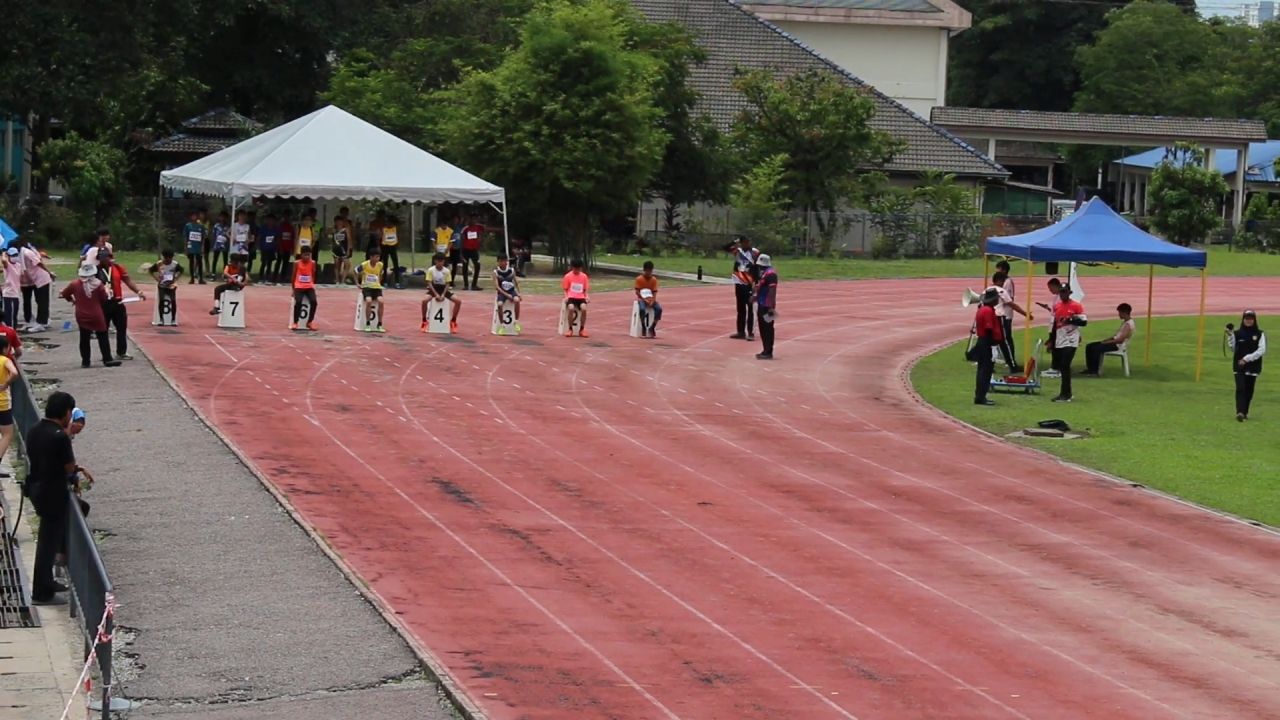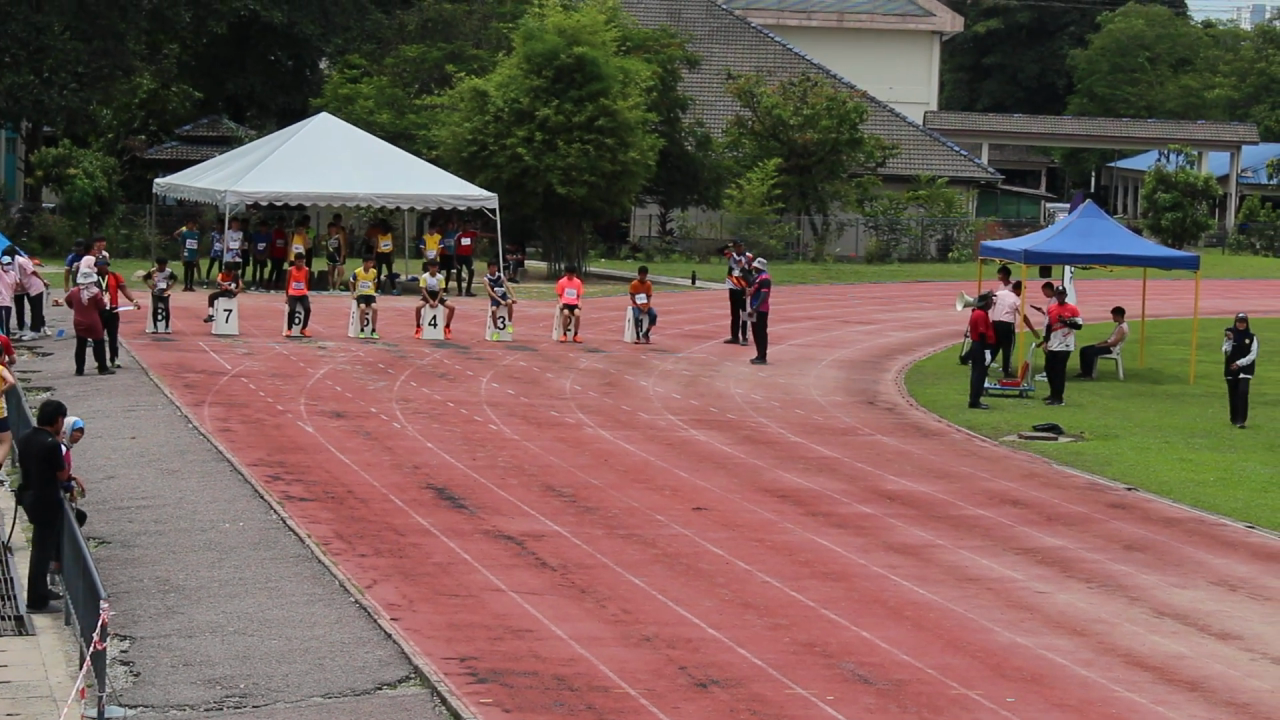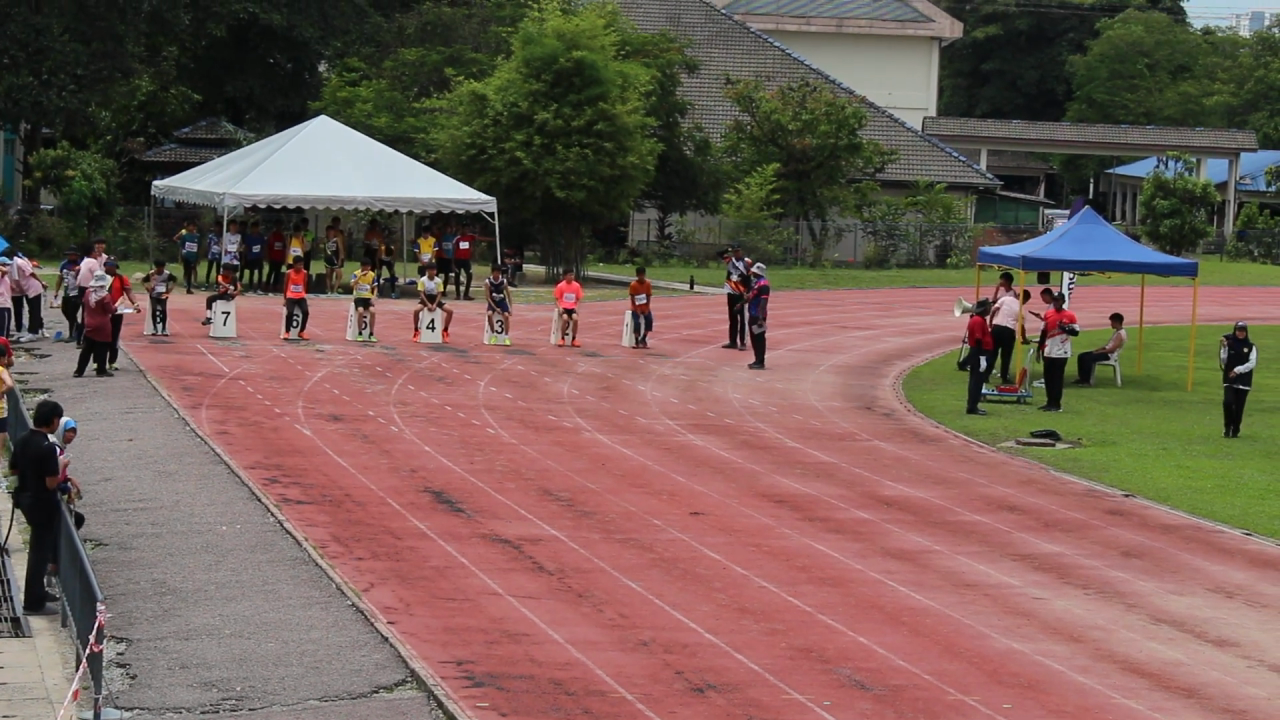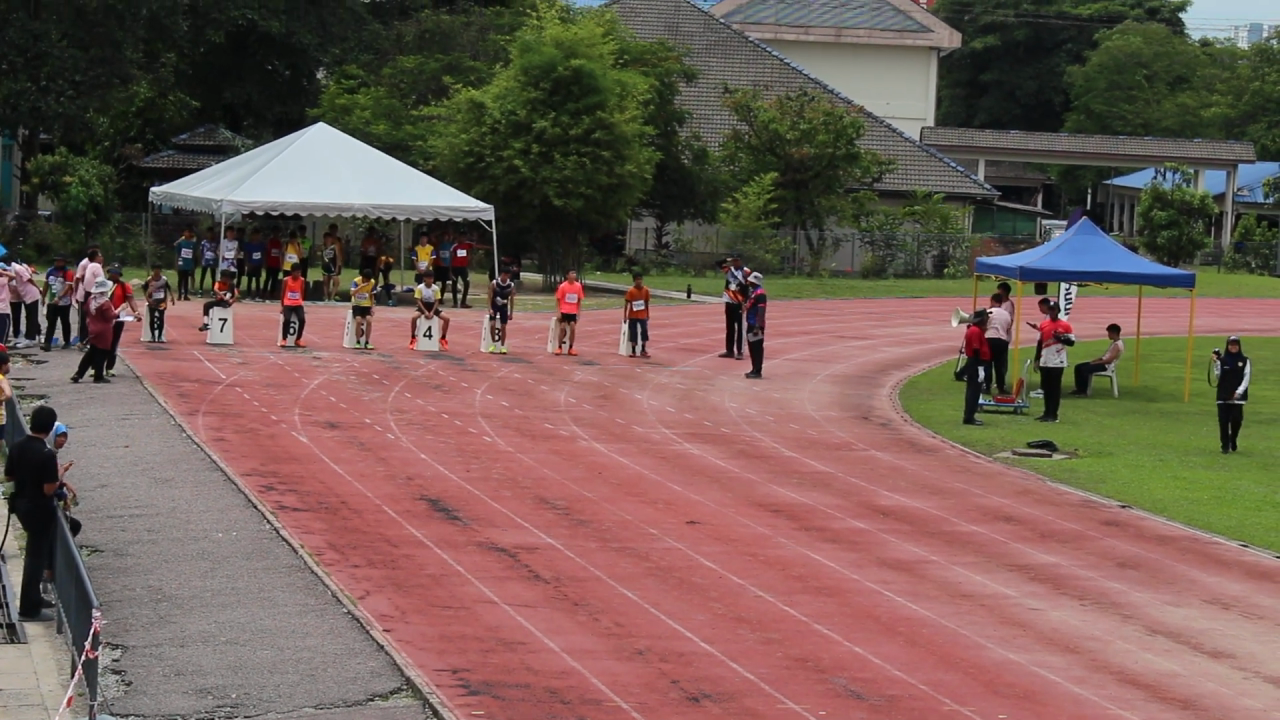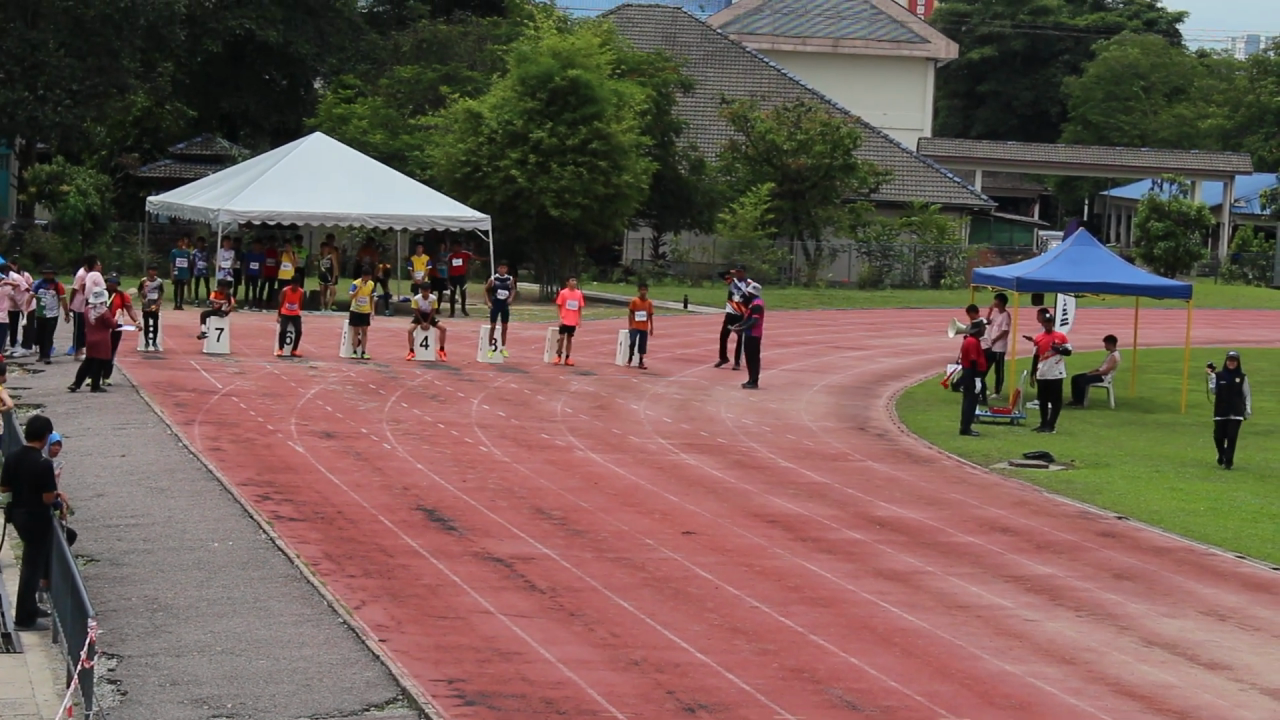
dt=0.5s
person 1, frame 1
left shoulder: (34, 431)
right shoulder: (60, 437)
right elbow: (70, 468)
left hip: (37, 488)
right hip: (52, 494)
left knee: (48, 538)
right knee: (49, 542)
left ankle: (46, 582)
right ankle: (42, 593)
person 1, frame 2
left shoulder: (25, 439)
right shoulder: (51, 444)
right elbow: (62, 475)
right wrist: (58, 444)
left hip: (29, 496)
right hip: (45, 501)
left knee: (42, 546)
right knee: (43, 549)
left ankle: (40, 590)
right ankle: (36, 601)
person 1, frame 3
left shoulder: (22, 441)
right shoulder: (47, 447)
left elbow: (13, 469)
right elbow: (51, 483)
right wrist: (60, 466)
left hip: (26, 499)
right hip: (42, 503)
left knee: (40, 548)
right knee: (40, 551)
left ankle: (37, 592)
right ankle: (33, 603)
person 1, frame 4
left shoulder: (17, 447)
right shoulder: (47, 454)
left elbow: (9, 476)
right elbow: (49, 490)
right wrist: (58, 476)
left hip: (22, 505)
right hip: (39, 510)
left knee: (35, 553)
right knee: (37, 557)
left ankle: (33, 598)
right ankle: (29, 609)
person 1, frame 5
right shoulder: (43, 463)
right elbow: (48, 499)
right wrist: (53, 486)
left hip: (18, 514)
right hip: (37, 519)
left knee: (31, 563)
right knee: (33, 566)
left ankle: (29, 607)
right ankle: (24, 619)
